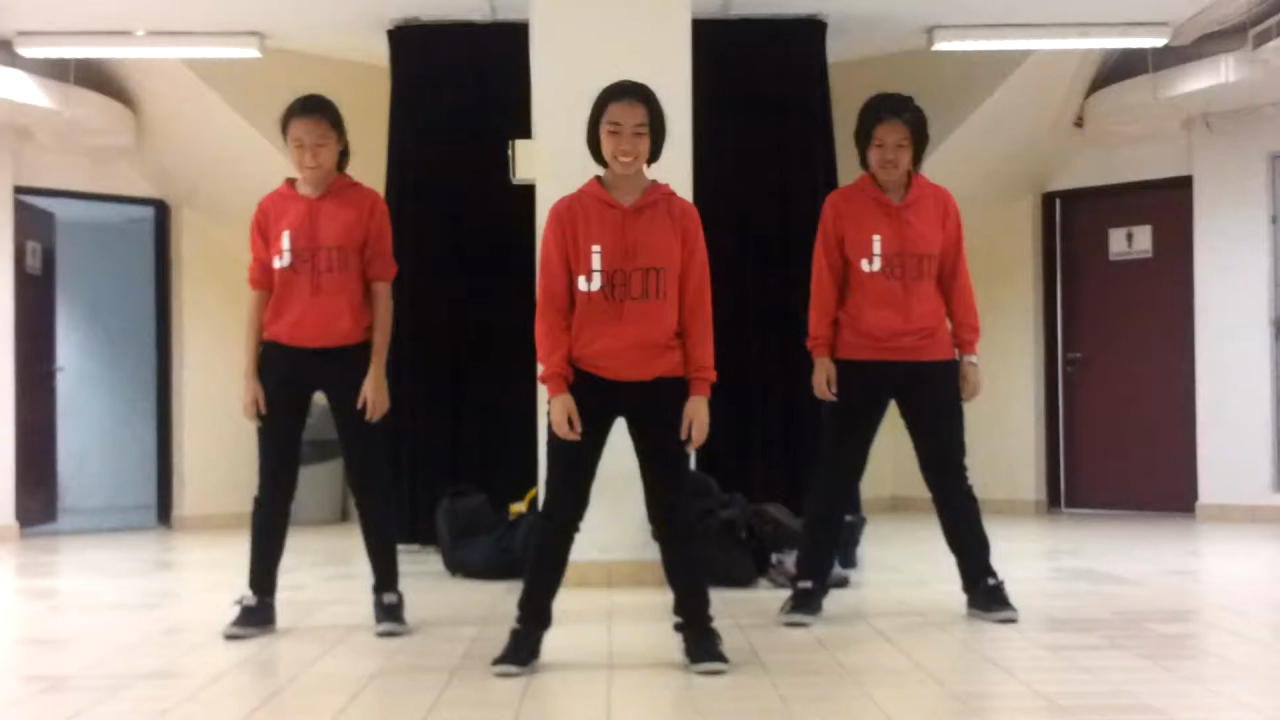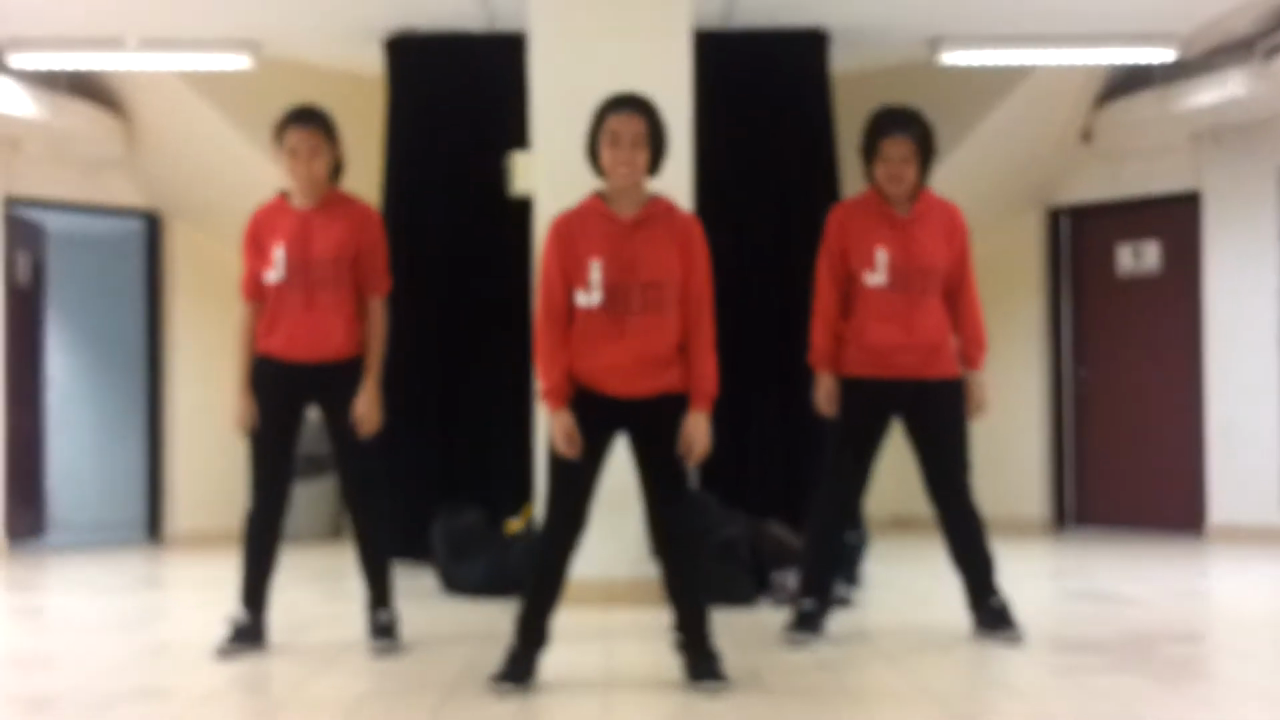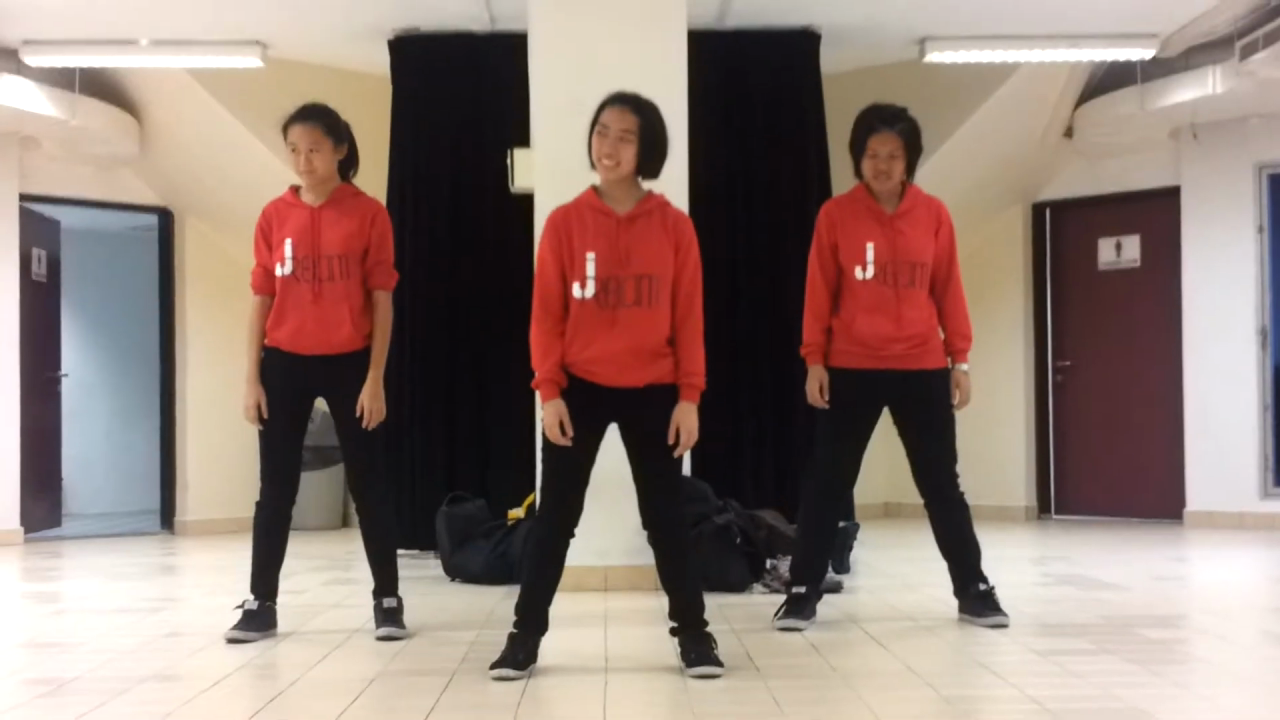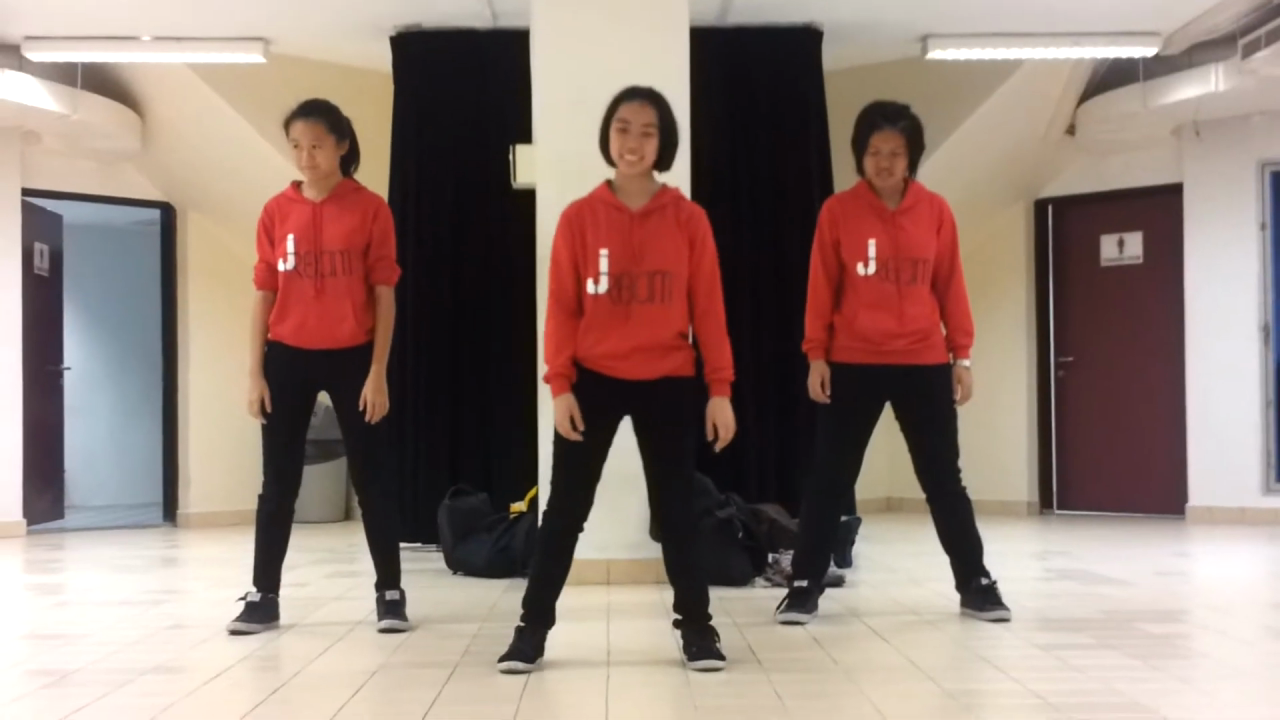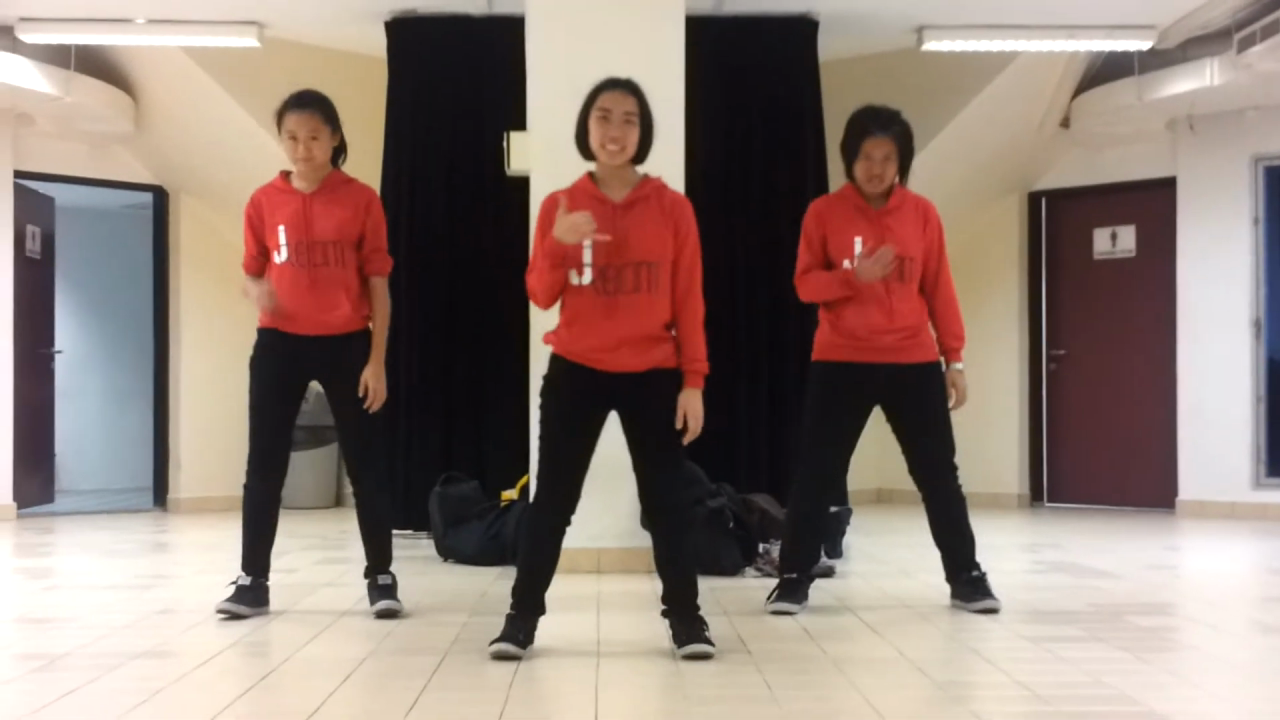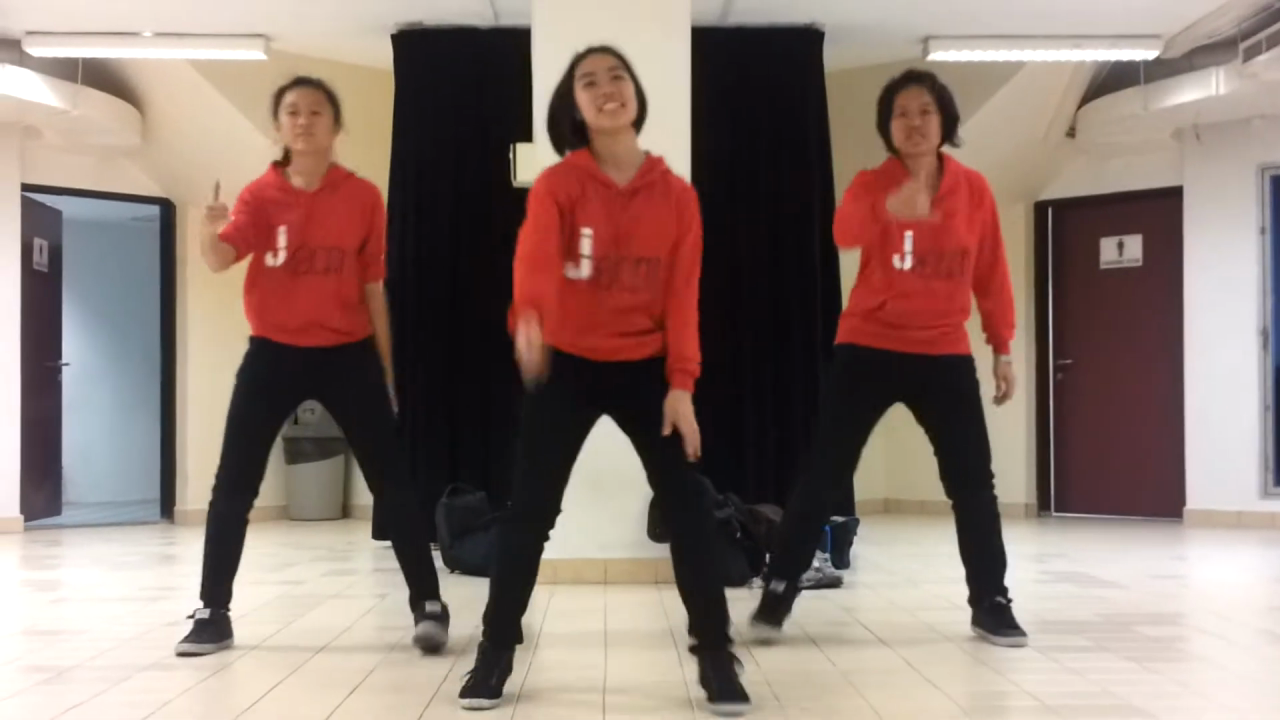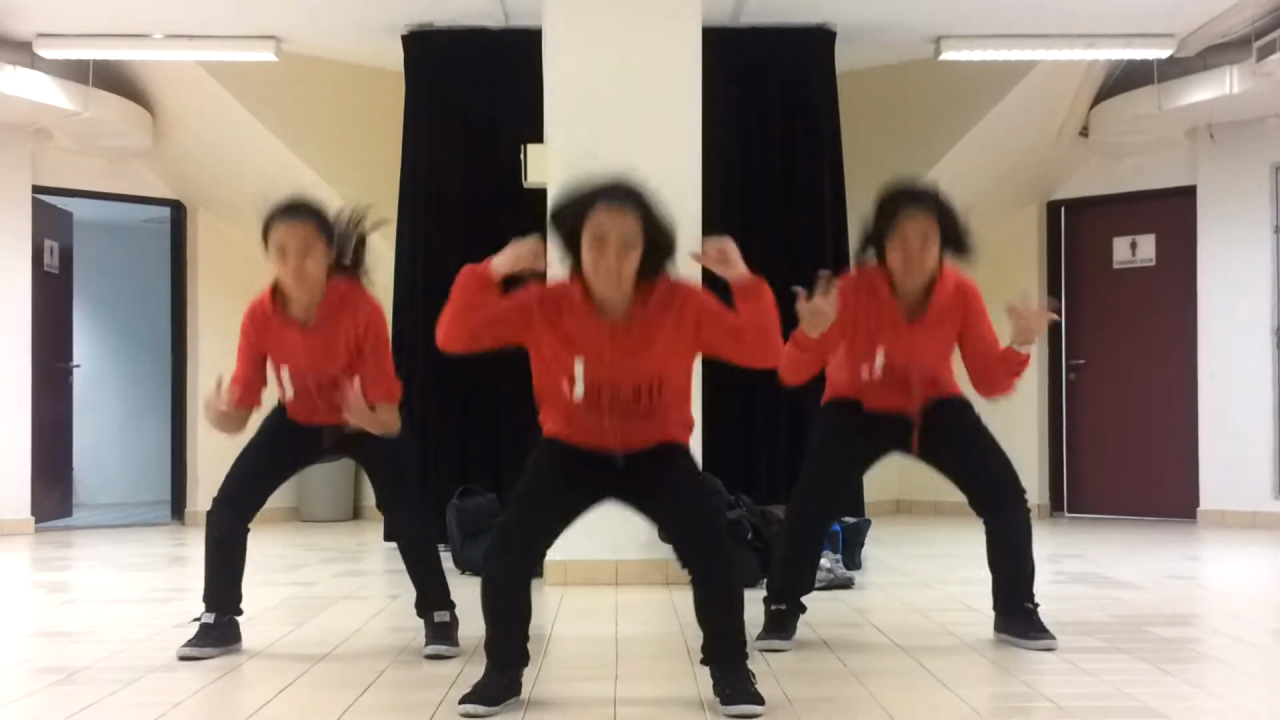
dt=0.7s
person 1, frame 1
left shoulder: (680, 215)
right shoulder: (568, 214)
left elbow: (697, 306)
right elbow: (552, 307)
left wrist: (700, 389)
right wrist: (557, 386)
left hip: (661, 384)
right hip: (586, 383)
left knee: (673, 512)
right knee: (560, 510)
left ankle: (697, 628)
right ankle: (528, 630)
person 1, frame 2
left shoulder: (682, 228)
right shoulder: (569, 228)
left elbow: (699, 322)
right elbow: (552, 321)
left wrist: (701, 404)
right wrist: (556, 402)
left hip: (663, 401)
right hip: (587, 400)
left knee: (675, 528)
right knee: (560, 526)
left ankle: (696, 646)
right ankle: (525, 649)
person 1, frame 3
left shoulder: (674, 225)
right shoulder: (564, 221)
left elbow: (688, 315)
right elbow: (547, 312)
left wrist: (690, 395)
right wrist: (549, 391)
left hip: (654, 391)
right hip: (579, 389)
left knee: (665, 516)
right knee: (555, 515)
left ankle: (692, 632)
right ankle: (525, 636)
person 1, frame 4
left shoulder: (688, 219)
right shoulder: (579, 217)
left elbow: (708, 309)
right elbow: (562, 307)
left wrist: (720, 389)
right wrist: (560, 384)
left hip: (669, 384)
right hip: (593, 381)
left knee: (675, 508)
right knee: (566, 506)
left ankle: (696, 625)
right ankle: (532, 627)
person 1, frame 5
left shoulder: (672, 208)
right shoulder: (560, 207)
left elbow: (689, 301)
right elbow: (542, 296)
left wrist: (693, 381)
right wrist: (559, 247)
left hip: (653, 376)
right hip: (575, 372)
left knee: (666, 499)
right knee: (553, 496)
left ankle: (684, 614)
right ankle: (523, 613)
person 1, frame 6
left shoulder: (676, 192)
right shoulder: (557, 185)
left elbow: (683, 295)
right elbow: (534, 261)
left wrist: (681, 384)
right wrist: (527, 318)
left hip: (650, 371)
right hip: (567, 365)
left knee: (687, 511)
right knee: (529, 509)
left ankle: (715, 654)
right ankle: (495, 653)
person 1, frame 7
left shoulder: (682, 305)
right shoulder: (545, 306)
left elbow: (763, 352)
right elbow: (453, 337)
left wrist: (744, 281)
right wrist: (492, 271)
left hip: (658, 453)
right hip: (570, 454)
left knee: (712, 551)
right knee: (507, 554)
left ankle: (730, 668)
right ankle: (502, 670)
person 2, frame 1
left shoulder: (366, 206)
right shoulder: (270, 210)
left elbow: (381, 293)
right elbow: (260, 295)
left wrist: (378, 371)
right wrist: (250, 374)
left hip: (348, 356)
right hip: (283, 357)
left knee: (367, 478)
right knee: (274, 482)
left ankle: (387, 594)
right ankle: (259, 599)
person 2, frame 2
left shoulder: (360, 218)
right shoulder: (264, 222)
left elbow: (376, 307)
right elbow: (252, 308)
left wrist: (372, 385)
right wrist: (244, 387)
left hip: (342, 370)
right hip: (277, 372)
left knee: (361, 492)
right knee: (266, 496)
left ankle: (382, 612)
right ankle: (251, 617)
person 2, frame 3
left shoulder: (368, 214)
right shoulder: (273, 216)
left elbow: (382, 300)
right elbow: (262, 300)
left wrist: (375, 378)
right wrist: (251, 378)
left hip: (348, 363)
right hip: (285, 363)
left knee: (366, 483)
right knee: (275, 487)
left ankle: (388, 600)
right ankle: (261, 605)
person 2, frame 4
left shoulder: (370, 209)
right shoulder: (276, 212)
left elbow: (384, 295)
right elbow: (264, 296)
left wrist: (378, 372)
right wrist: (255, 372)
left hip: (352, 357)
right hip: (288, 358)
left knee: (369, 478)
right knee: (278, 481)
left ankle: (390, 593)
right ankle: (263, 596)
person 2, frame 5
left shoulder: (361, 201)
right shoulder: (263, 202)
left elbow: (378, 285)
right elbow: (251, 276)
left wrist: (378, 360)
right wrist: (257, 292)
left hip: (346, 346)
right hip: (279, 345)
left knee: (364, 465)
right knee: (264, 466)
left ankle: (381, 577)
right ankle: (253, 580)
person 2, frame 6
left shoulder: (363, 197)
right shoulder: (261, 193)
left elbow: (373, 289)
right elbow: (218, 259)
left wrist: (384, 371)
right wrist: (212, 228)
left hip: (348, 355)
right hip: (273, 354)
left knee: (391, 481)
right knee: (233, 486)
left ankle: (428, 605)
right ankle: (213, 613)
person 2, frame 7
left shoulder: (362, 310)
right shoulder: (260, 316)
left elbow: (389, 415)
right elbow: (243, 404)
left wrist: (368, 418)
right wrist: (221, 415)
left hip: (365, 424)
right hip: (296, 422)
left knee: (404, 510)
right knee: (226, 509)
left ankle: (440, 615)
right ankle: (219, 620)
person 3, frame 1
left shoulder: (940, 204)
right shoulder: (841, 205)
left elbow: (955, 280)
right elbow: (826, 283)
left wrist: (969, 350)
right wrist: (821, 352)
left hip: (931, 360)
right hip: (858, 361)
left knee: (949, 477)
right knee: (835, 476)
left ankle: (982, 584)
right ankle: (809, 586)
person 3, frame 2
left shoulder: (947, 219)
right shoulder: (845, 219)
left elbow: (961, 296)
right elbow: (829, 297)
left wrist: (973, 366)
right wrist: (822, 368)
left hip: (936, 379)
right hip: (861, 379)
left knee: (953, 496)
right knee: (836, 493)
left ankle: (987, 605)
right ankle: (811, 605)
person 3, frame 3
left shoulder: (934, 214)
right shoulder: (835, 214)
left elbow: (948, 288)
right elbow: (820, 290)
left wrist: (960, 358)
right wrist: (814, 359)
left hip: (923, 369)
right hip: (851, 369)
left knee: (941, 484)
right knee: (828, 482)
left ankle: (973, 590)
right ankle: (803, 593)
person 3, frame 4
left shoulder: (935, 211)
right shoulder: (838, 211)
left elbow: (949, 285)
right elbow: (822, 287)
left wrist: (961, 354)
right wrist: (816, 354)
left hip: (924, 364)
right hip: (852, 364)
left knee: (943, 478)
right knee: (829, 477)
left ankle: (975, 583)
right ankle: (804, 585)
person 3, frame 5
left shoulder: (922, 214)
right shoulder: (824, 213)
left elbow: (938, 288)
right elbow: (805, 281)
left wrist: (954, 356)
right wrist: (852, 276)
left hip: (914, 362)
right hip: (840, 363)
left knee: (937, 472)
right knee: (816, 472)
left ankle: (966, 575)
right ankle: (793, 576)
person 3, frame 6
left shoulder: (973, 189)
right shoulder: (871, 185)
left elbow: (991, 275)
right elbow: (847, 233)
left wrist: (1002, 348)
right wrist: (892, 209)
left hip: (944, 356)
right hip: (867, 350)
left knee: (972, 479)
right knee: (825, 470)
left ankle: (990, 602)
right ankle: (779, 588)
person 3, frame 7
left shoulder: (962, 296)
right shoulder: (852, 293)
left elbow: (989, 381)
right elbow: (793, 373)
left wrist: (1019, 347)
right wrist: (811, 332)
left hip: (935, 408)
right hip: (857, 410)
left knee: (1005, 497)
right knee: (813, 498)
left ankle: (1017, 611)
right ankle: (781, 608)
